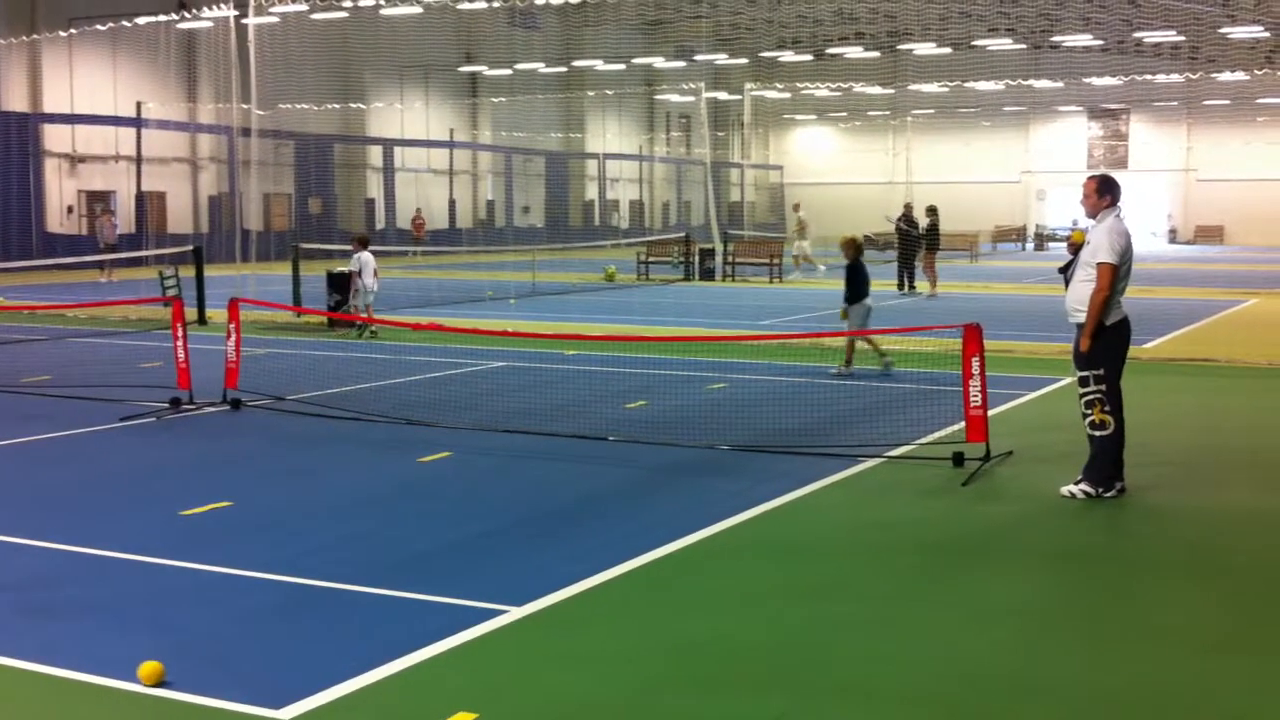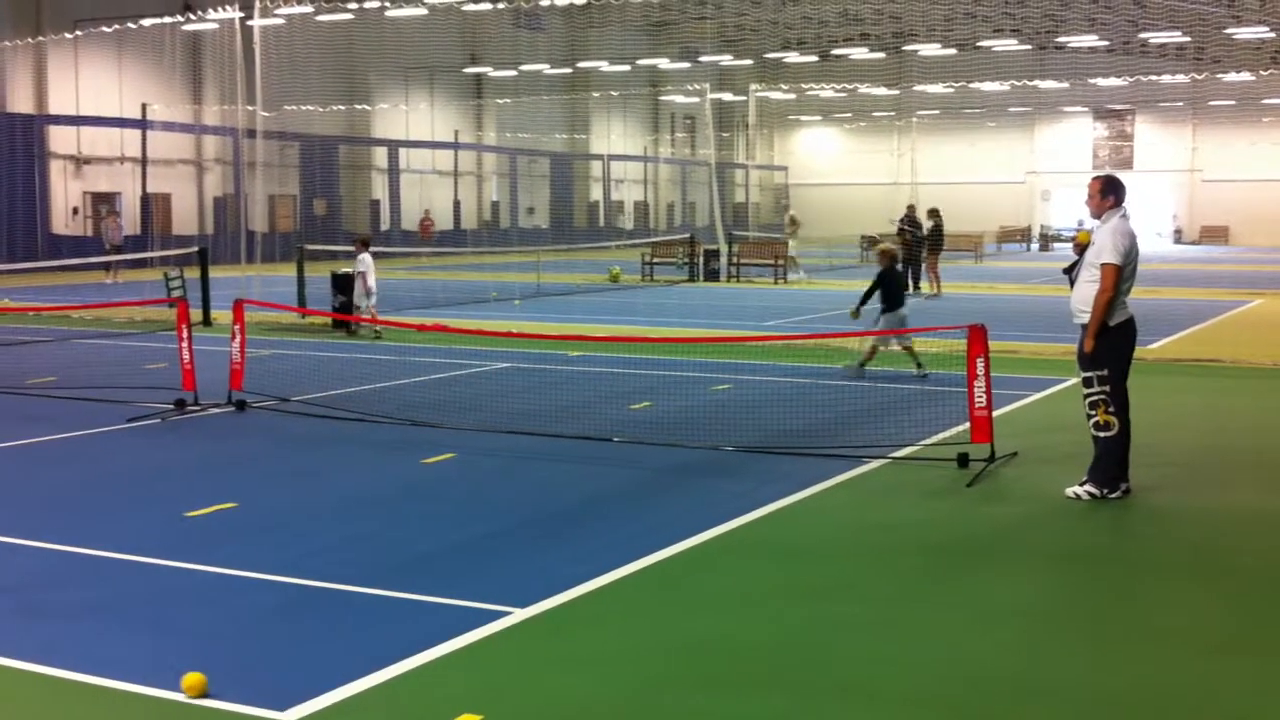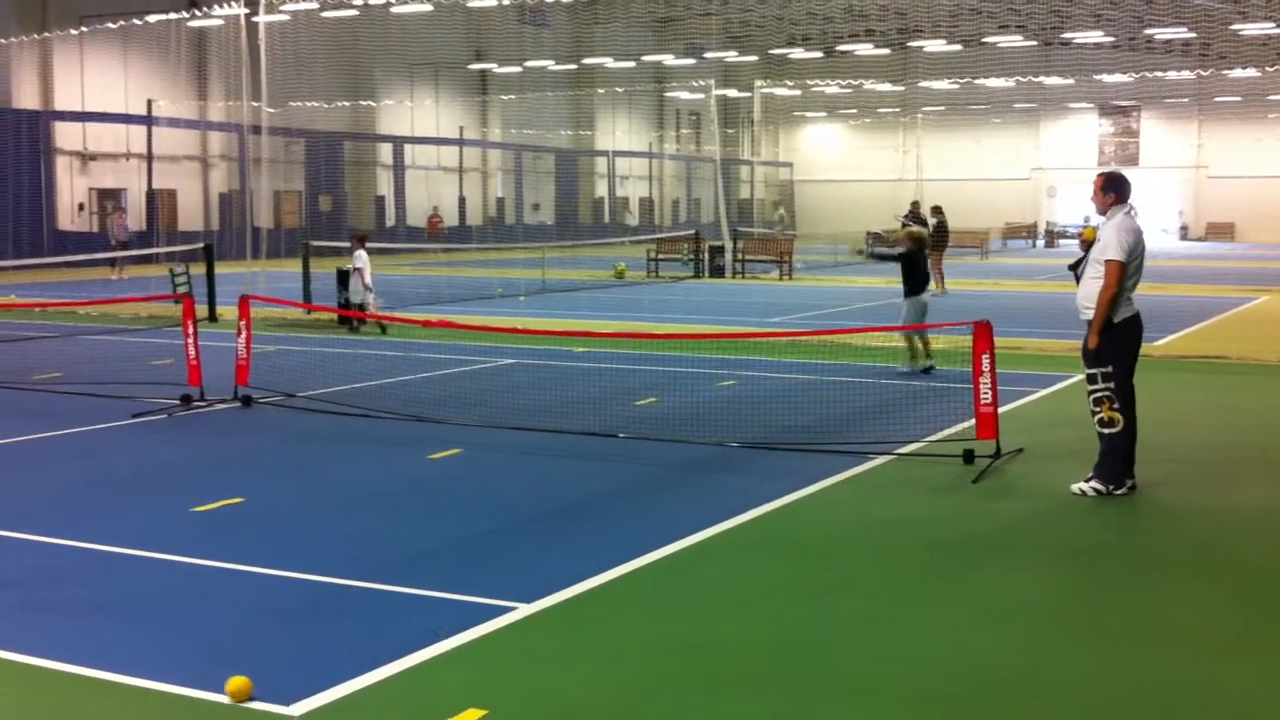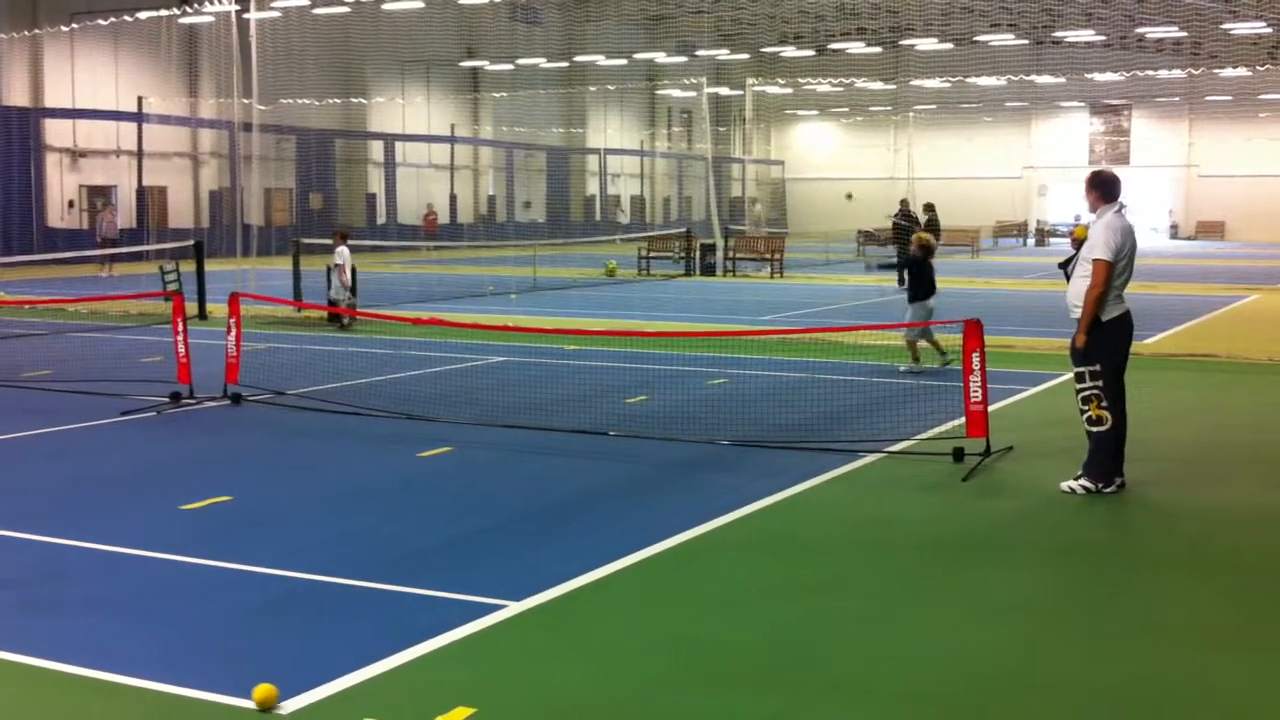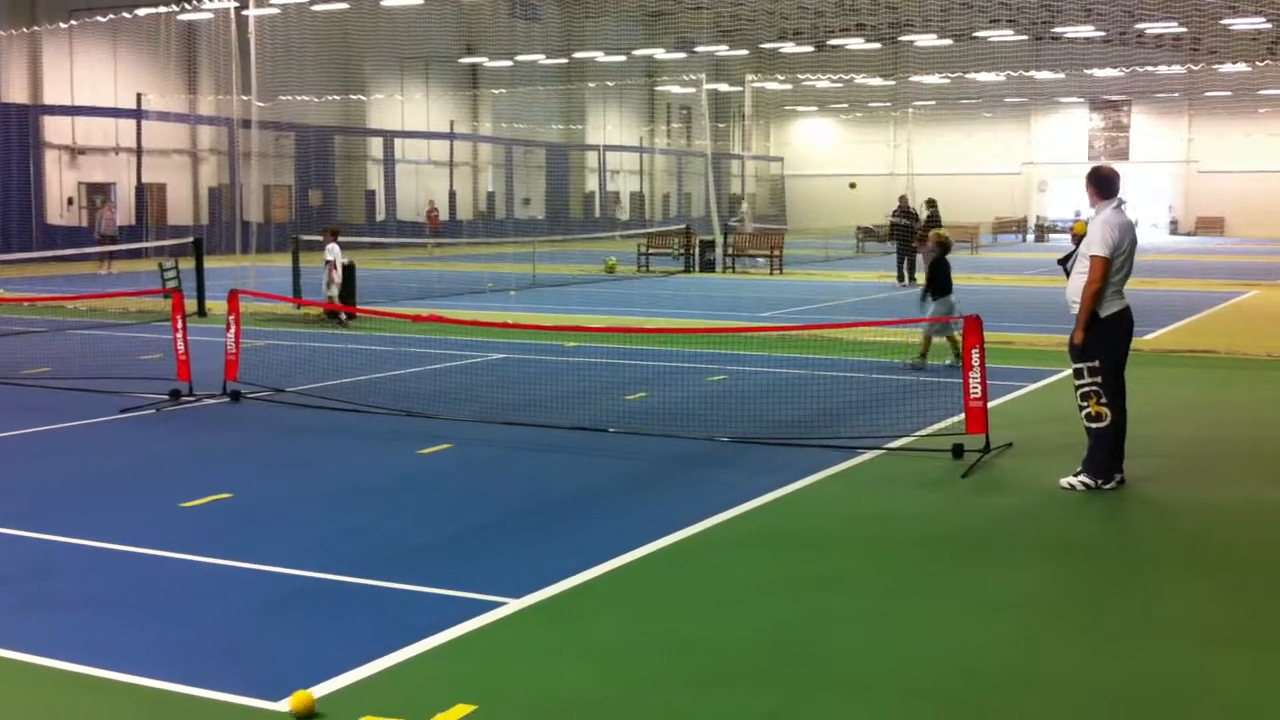
dt=0.2s
person 1, frame 1
left shoulder: (1108, 231)
right shoulder: (1104, 228)
left elbow: (1102, 289)
left wrist: (1087, 335)
right wrist: (1078, 253)
left hip: (1100, 330)
right hip: (1103, 329)
left knee: (1097, 406)
right knee: (1105, 405)
left ankle: (1101, 480)
right ankle: (1108, 475)
person 1, frame 2
left shoulder: (1113, 231)
right shoulder: (1111, 228)
left elbow: (1107, 290)
left wrist: (1091, 336)
right wrist: (1084, 253)
left hip: (1105, 330)
right hip: (1112, 329)
left knee: (1102, 407)
right knee: (1111, 405)
left ankle: (1106, 481)
right ankle: (1113, 476)
person 1, frame 3
left shoulder: (1117, 227)
right shoulder: (1122, 224)
left elbow: (1111, 287)
left wrist: (1095, 332)
right wrist: (1090, 250)
left hip: (1110, 327)
right hip: (1120, 324)
left knee: (1107, 403)
right knee: (1118, 402)
left ankle: (1111, 478)
right ankle: (1120, 473)
person 1, frame 4
left shoulder: (1106, 227)
right shoulder: (1118, 223)
left elbow: (1098, 286)
left wrist: (1083, 330)
right wrist: (1083, 248)
left hip: (1100, 325)
right hip: (1113, 322)
left knee: (1095, 401)
right knee: (1109, 400)
left ankle: (1100, 475)
right ankle: (1109, 470)
person 1, frame 5
left shoulder: (1104, 223)
right shoulder: (1121, 220)
left elbow: (1095, 282)
left wrist: (1080, 327)
right wrist: (1082, 243)
left hip: (1099, 321)
right hip: (1114, 317)
left knee: (1094, 398)
right knee: (1109, 396)
left ankle: (1100, 472)
right ankle: (1109, 467)
